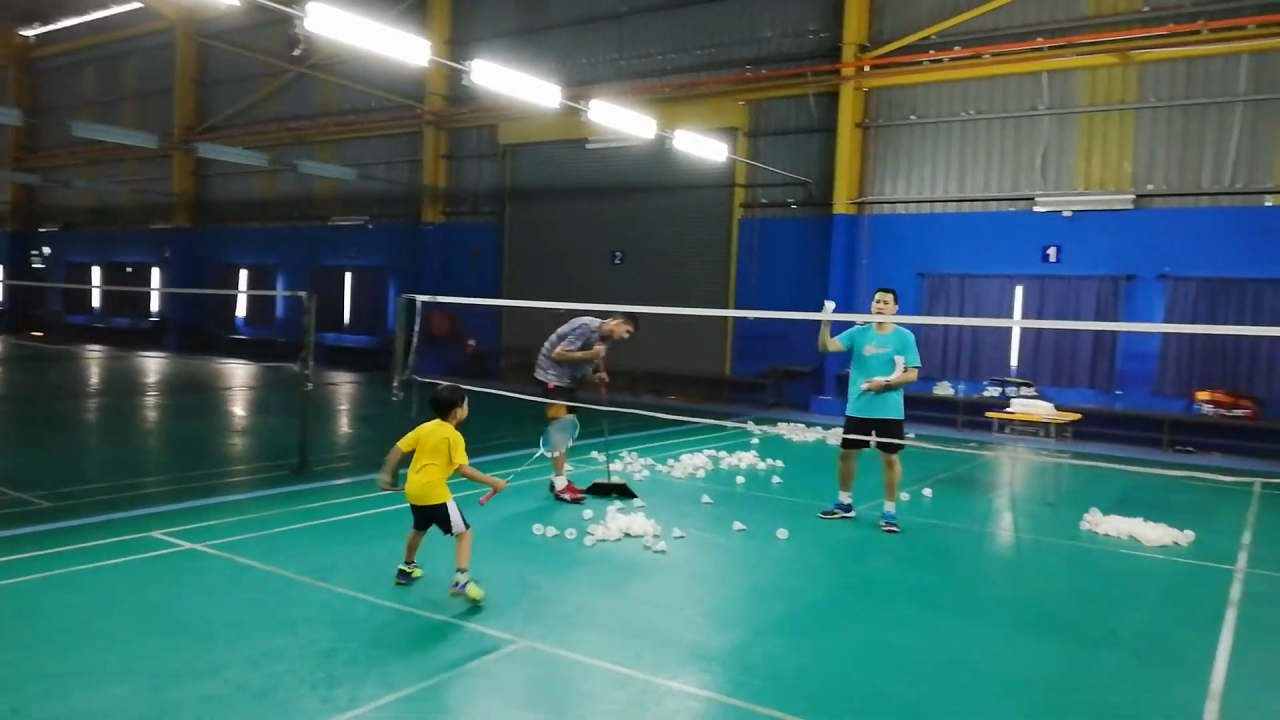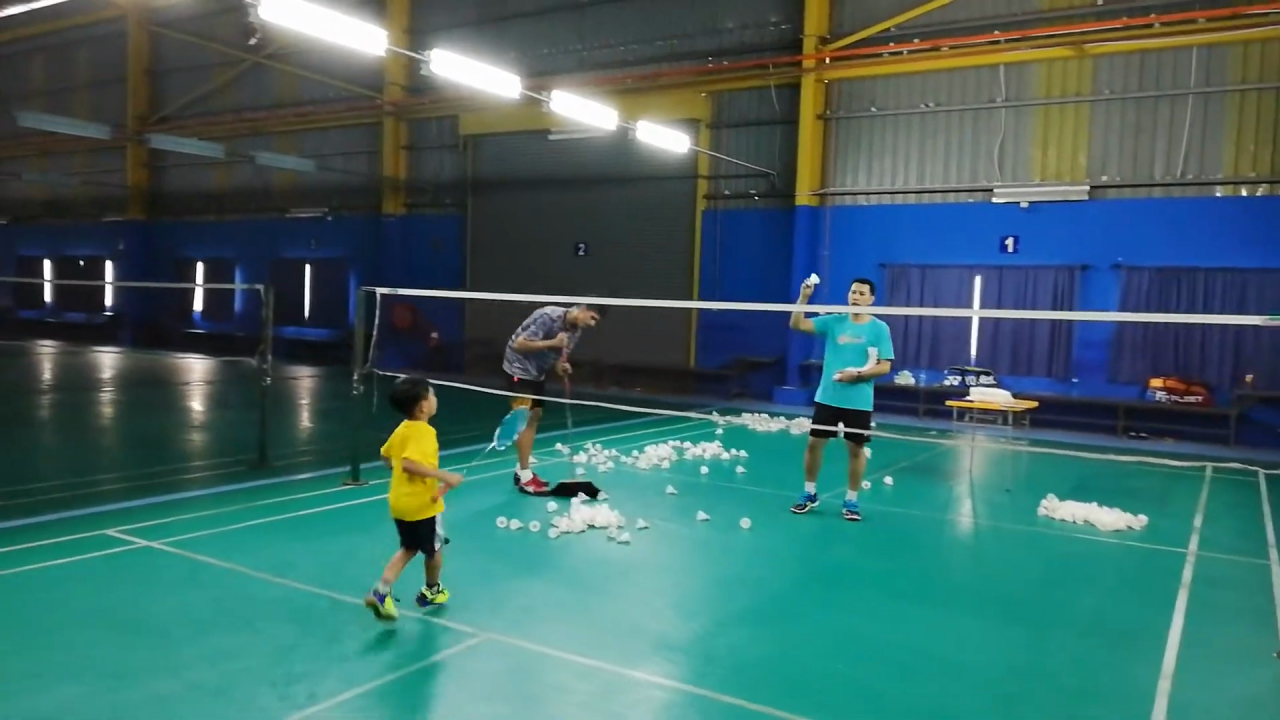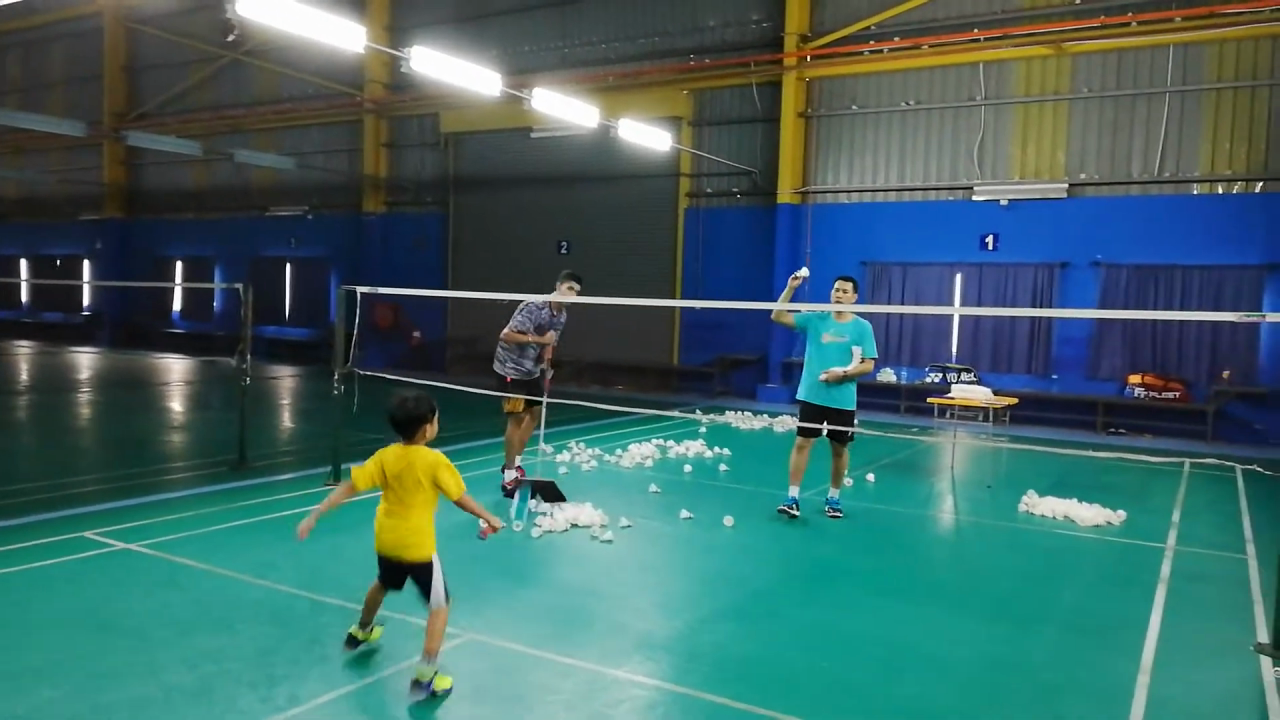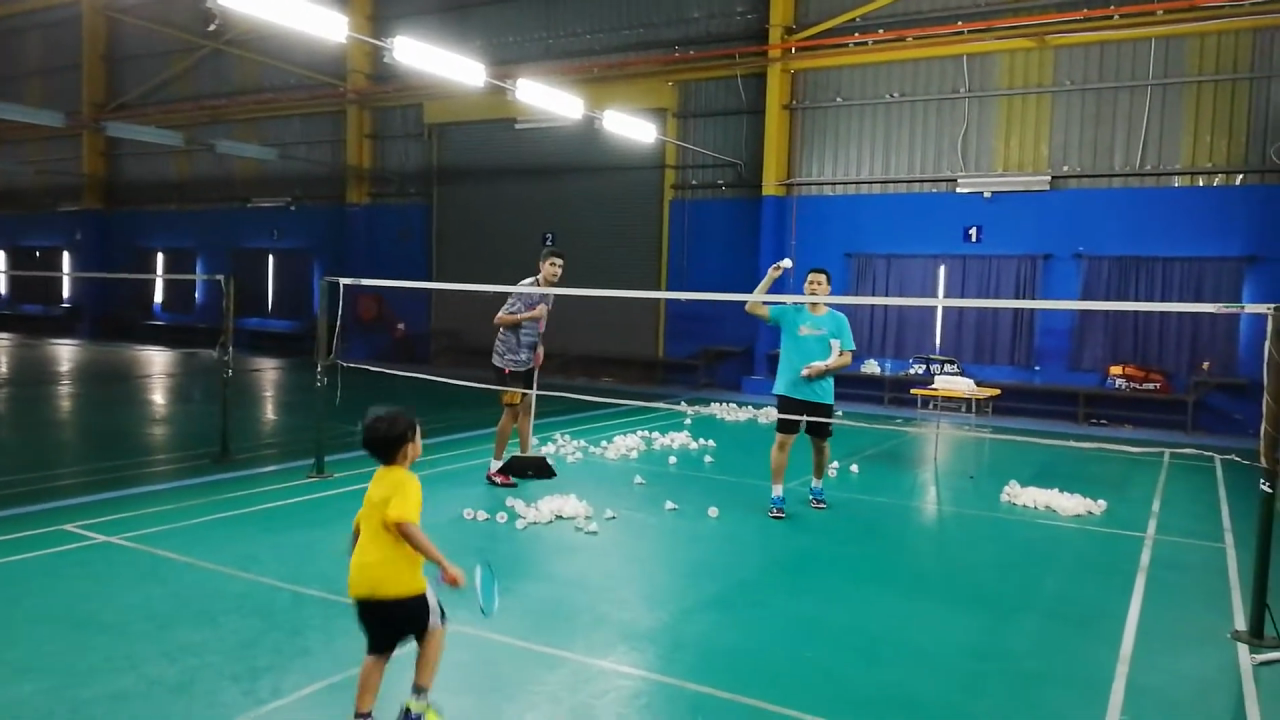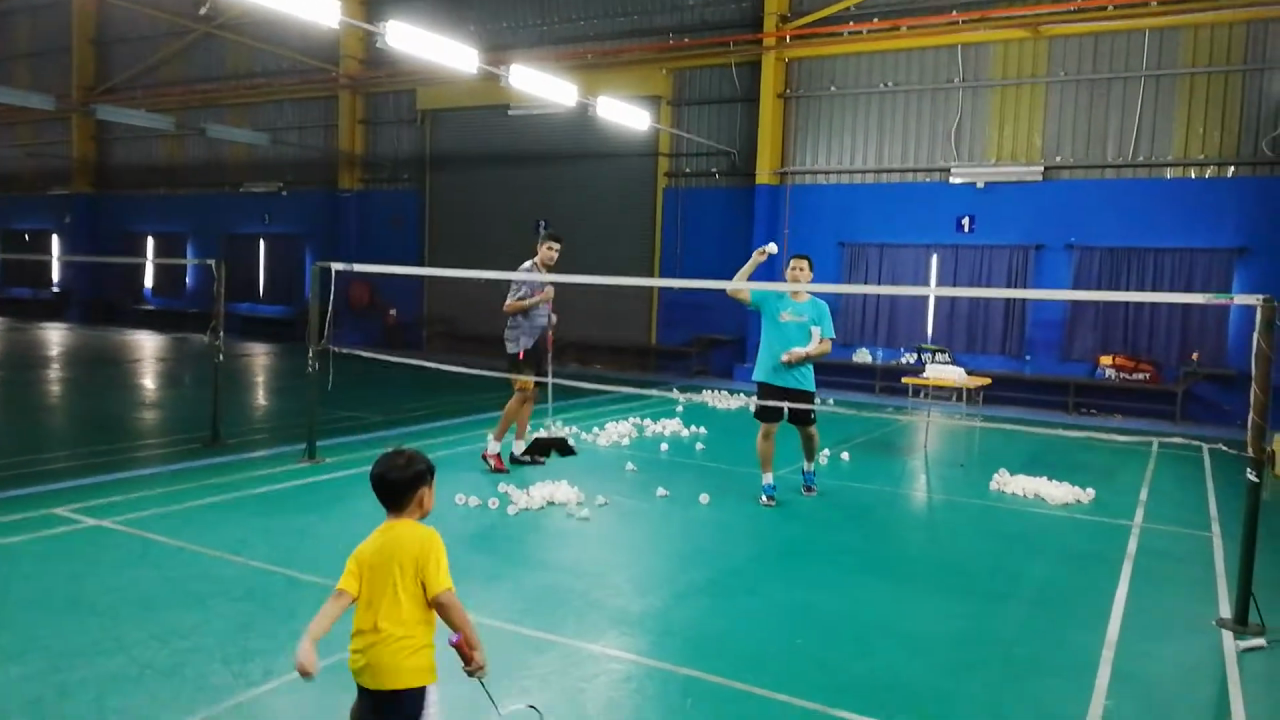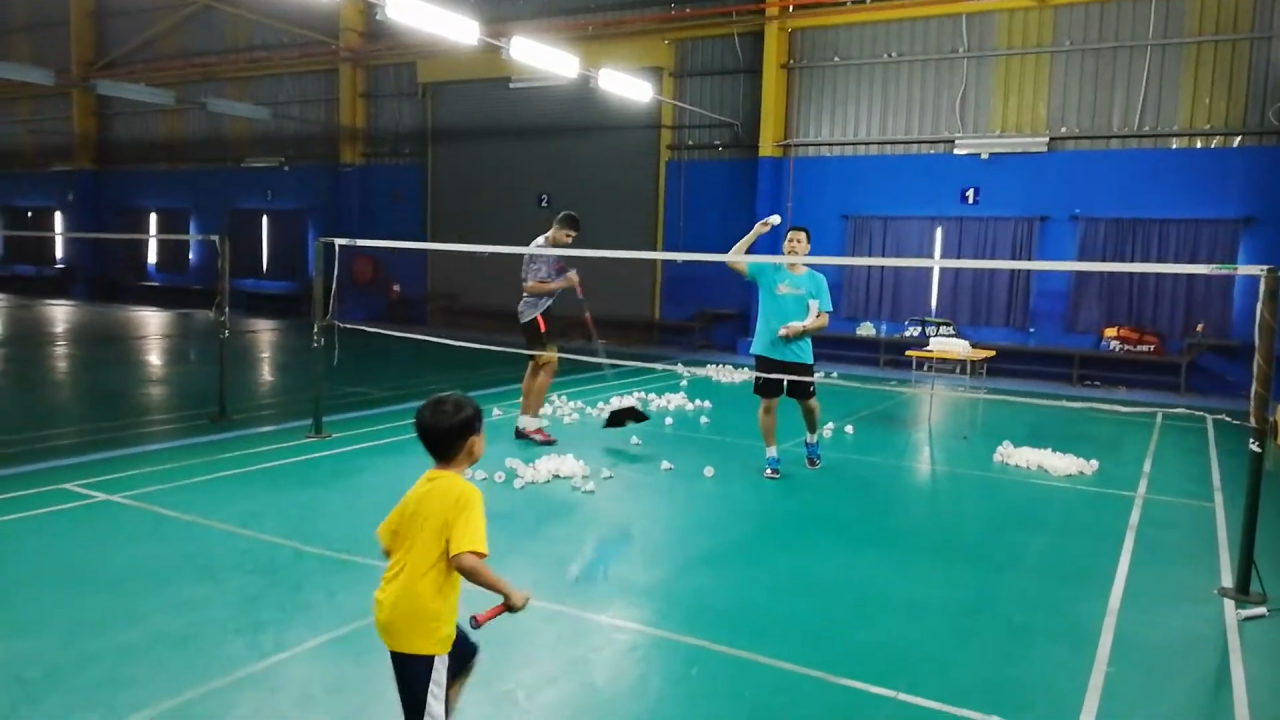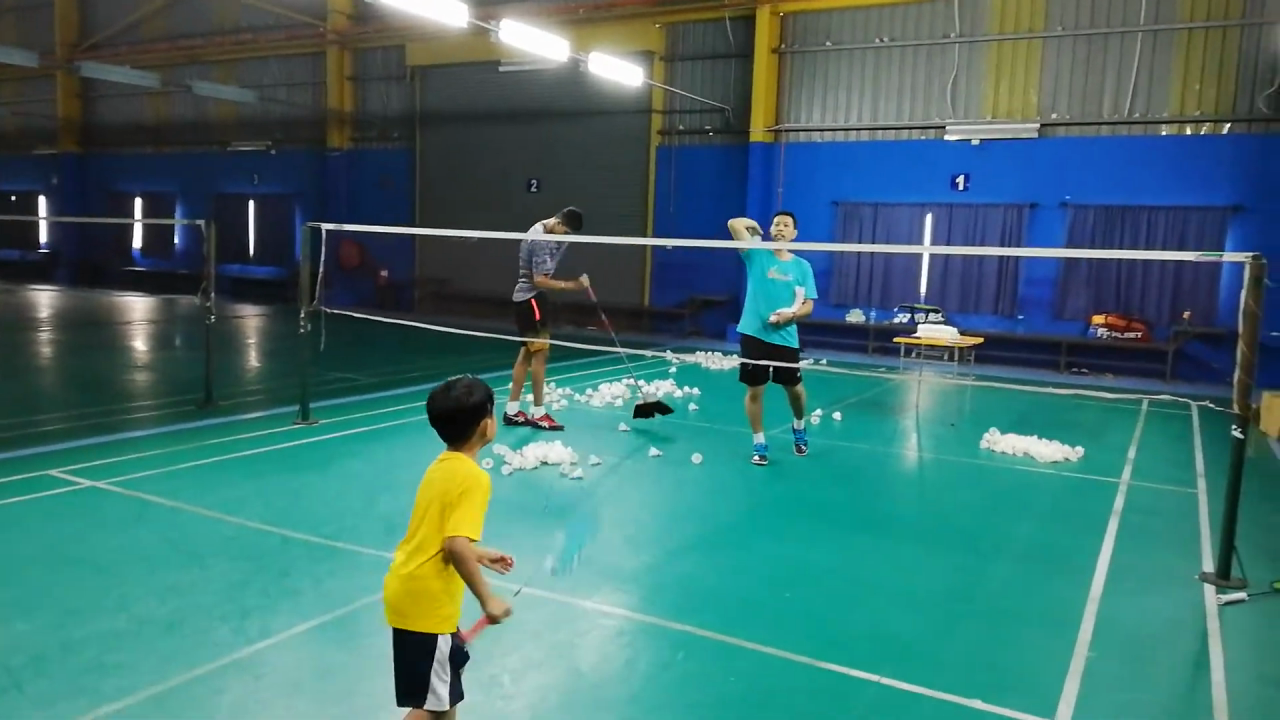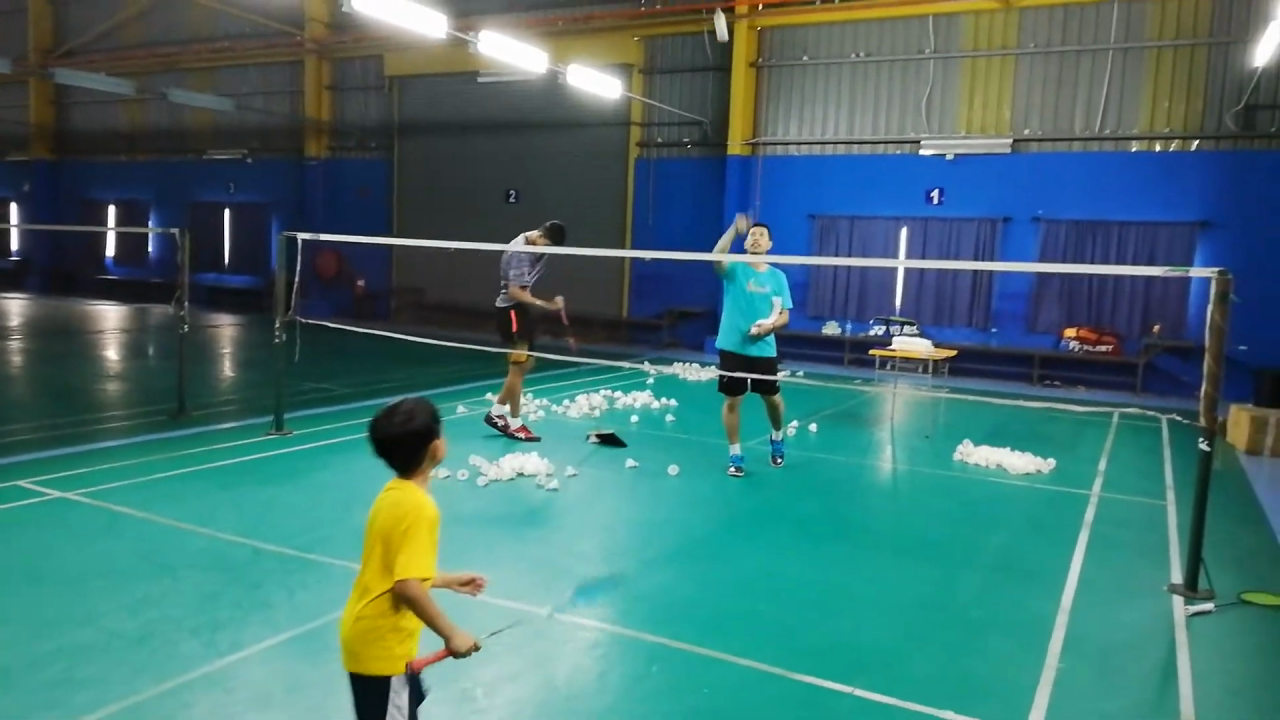
dt=0.3s
person 1, frame 1
left shoulder: (425, 428)
right shoulder: (454, 436)
left elbow: (398, 449)
right elbow: (464, 469)
left wrist: (386, 473)
right wrist: (493, 482)
left hip: (413, 490)
right hip: (433, 493)
left knee: (419, 528)
right knee: (464, 532)
left ankle: (406, 568)
right ankle: (461, 580)
person 1, frame 2
left shoulder: (401, 430)
right shoulder: (425, 432)
left elbow: (385, 455)
right elbow: (409, 463)
right wrist: (445, 477)
left hip: (399, 504)
right hip: (422, 505)
left knee: (408, 549)
right knee: (434, 549)
left ankle: (380, 593)
right ankle: (430, 592)
person 1, frame 3
left shoulder: (385, 456)
right shoulder: (435, 460)
left elbow: (349, 486)
right elbow: (460, 497)
left wrist: (315, 515)
right wrist: (489, 518)
left hip: (386, 539)
right hip: (417, 545)
left knee: (383, 583)
right knee: (439, 605)
left ankle: (361, 630)
right ankle: (426, 674)
person 1, frame 4
left shoulder: (377, 483)
right shoulder: (405, 480)
right elbow: (405, 524)
right wrist: (444, 563)
left hip: (363, 585)
right hip: (399, 584)
left knee: (378, 652)
right knee: (433, 628)
person 1, frame 5
left shoulder: (366, 548)
right shoulder: (426, 540)
left elbow: (339, 599)
right elbow: (441, 598)
left wrist: (308, 642)
right wrist: (474, 645)
left hip: (366, 661)
right hip: (407, 668)
person 1, frame 6
left shoulder: (422, 488)
right shoulder: (465, 495)
left elbow: (388, 544)
right elbow: (465, 561)
right wrist: (507, 591)
left hip: (397, 609)
right hip: (419, 623)
left knee: (462, 661)
person 1, frame 7
left shoulder: (441, 466)
right shoulder: (473, 478)
right elbow: (456, 546)
left wrist: (481, 557)
right wrist: (487, 599)
left hip: (410, 592)
right hip: (424, 603)
left knee: (450, 673)
person 1, frame 8
left shoulder: (394, 494)
right shoulder: (419, 508)
right elbow: (407, 588)
left wrist: (449, 580)
right wrist: (451, 634)
left hip: (374, 635)
right hip: (380, 645)
person 2, frame 1
left shoulder: (904, 337)
right shoulder: (858, 333)
left elbow: (912, 374)
right elbow: (827, 347)
left wrist: (885, 383)
right wrist: (825, 325)
left hip: (890, 410)
right hip: (857, 408)
left knee: (890, 458)
right knee: (847, 454)
left ankle: (889, 511)
right ankle: (844, 503)
person 2, frame 2
left shoulder: (879, 328)
right shoulder: (833, 322)
left elbow: (885, 366)
right elbow: (796, 324)
left wrist: (857, 374)
right wrist: (804, 297)
left hip: (859, 401)
right hip: (827, 397)
left knee: (856, 449)
right knee: (814, 443)
left ankle: (851, 500)
right ankle: (809, 494)
person 2, frame 3
left shoulder: (862, 327)
right shoulder: (815, 320)
left elbow: (868, 365)
right elbow: (778, 317)
left wrist: (843, 373)
right wrist: (790, 288)
left hip: (843, 400)
right hip: (811, 396)
left knee: (839, 449)
right knee: (802, 443)
left ankle: (833, 498)
right ankle: (793, 498)
person 2, frame 4
left shoulder: (838, 320)
right shoulder: (789, 313)
left elbow: (847, 357)
right elbow: (752, 308)
left wrist: (824, 367)
right wrist: (769, 278)
left hip: (821, 393)
right hip: (789, 390)
left knee: (820, 443)
right knee: (783, 440)
left ankle: (816, 487)
right ankle: (777, 496)
person 2, frame 5
left shoulder: (819, 307)
right shoulder: (770, 298)
left elbow: (826, 346)
right elbow: (733, 291)
left wrist: (804, 354)
right wrist: (754, 262)
left hip: (802, 380)
right hip: (770, 377)
left knee: (808, 430)
right knee: (767, 429)
left ankle: (809, 470)
right ankle: (767, 484)
person 2, frame 6
left shoulder: (816, 280)
right shoulder: (767, 271)
left elbow: (823, 320)
right elbow: (732, 260)
left wrist: (802, 328)
right wrist: (756, 232)
left hip: (800, 353)
right hip: (767, 350)
left knee: (808, 402)
right knee: (768, 404)
left ankle: (812, 441)
right ankle: (771, 456)
person 2, frame 7
left shoulder: (802, 266)
right shoulder: (757, 255)
left elbow: (809, 305)
right elbow: (733, 225)
left wrist: (791, 314)
right wrist: (754, 225)
left hip: (786, 338)
right hip: (754, 334)
left knee: (794, 389)
right knee: (755, 390)
left ankle: (799, 429)
right ankle: (759, 443)
person 2, frame 8
left shoulder: (777, 277)
right shoulder: (735, 268)
left elbow: (784, 315)
right elbow: (717, 256)
left wrist: (770, 326)
right wrist: (734, 230)
left hip: (764, 350)
right hip: (732, 348)
left knee: (773, 399)
right knee: (732, 402)
left ankle: (777, 439)
right ankle: (735, 455)
person 3, frame 1
left shoulder: (604, 338)
right shoulder: (586, 328)
right elbow: (557, 354)
left wrist: (596, 376)
right wrist: (589, 355)
left hip: (566, 378)
right hip: (551, 374)
left ankle: (560, 480)
right ankle: (559, 485)
person 3, frame 2
left shoulder: (575, 331)
right shoulder: (549, 318)
left elbow: (559, 356)
right elbow: (519, 344)
left wrist: (563, 367)
right wrist: (553, 342)
left hip: (537, 372)
right hip: (519, 367)
left knee: (535, 416)
right knee: (525, 418)
left ankle: (523, 472)
right ankle: (525, 477)
person 3, frame 3
left shoulder: (562, 316)
right shoulder: (533, 307)
right elbow: (506, 335)
left wrist: (545, 361)
right wrist: (538, 339)
left hip: (530, 369)
right hip: (510, 367)
left knee: (535, 411)
right knee: (516, 417)
left ankle: (514, 463)
right ankle: (509, 477)
person 3, frame 4
left shoulder: (548, 295)
right shoulder: (525, 289)
right elbow: (499, 319)
left wrist: (539, 346)
right wrist: (530, 315)
left hip: (528, 359)
right hip: (509, 359)
left knee: (528, 406)
right knee: (512, 410)
right ankle: (495, 469)
person 3, frame 5
left shoulder: (544, 275)
right shoulder: (526, 272)
right elbow: (508, 307)
left wrist: (548, 315)
right wrist: (539, 298)
left hip: (536, 341)
right hip: (521, 342)
left knee: (531, 393)
right knee: (522, 394)
left ankle: (519, 449)
right ankle: (492, 449)
person 3, frame 6
left shoulder: (549, 248)
right shoulder: (540, 250)
right elbow: (532, 287)
left wrist: (564, 277)
right wrist: (564, 283)
left hip: (537, 313)
right hip: (535, 313)
left knee: (535, 367)
right knee: (548, 366)
left ankle: (524, 424)
right ankle: (533, 425)
person 3, frame 7
left shoulder: (544, 232)
right shoulder: (540, 240)
right elbow: (540, 280)
right wrist: (573, 285)
left hip: (530, 298)
right hip: (530, 298)
left knee: (527, 352)
right knee: (540, 354)
left ankle: (512, 410)
right ankle: (538, 413)
person 3, frame 8
left shoulder: (532, 247)
right shoulder: (520, 251)
right elbow: (514, 291)
right wrist: (546, 305)
left hip: (521, 309)
right hip: (512, 309)
left knee: (526, 363)
right knee: (519, 365)
left ankle: (497, 411)
right ankle: (514, 424)
